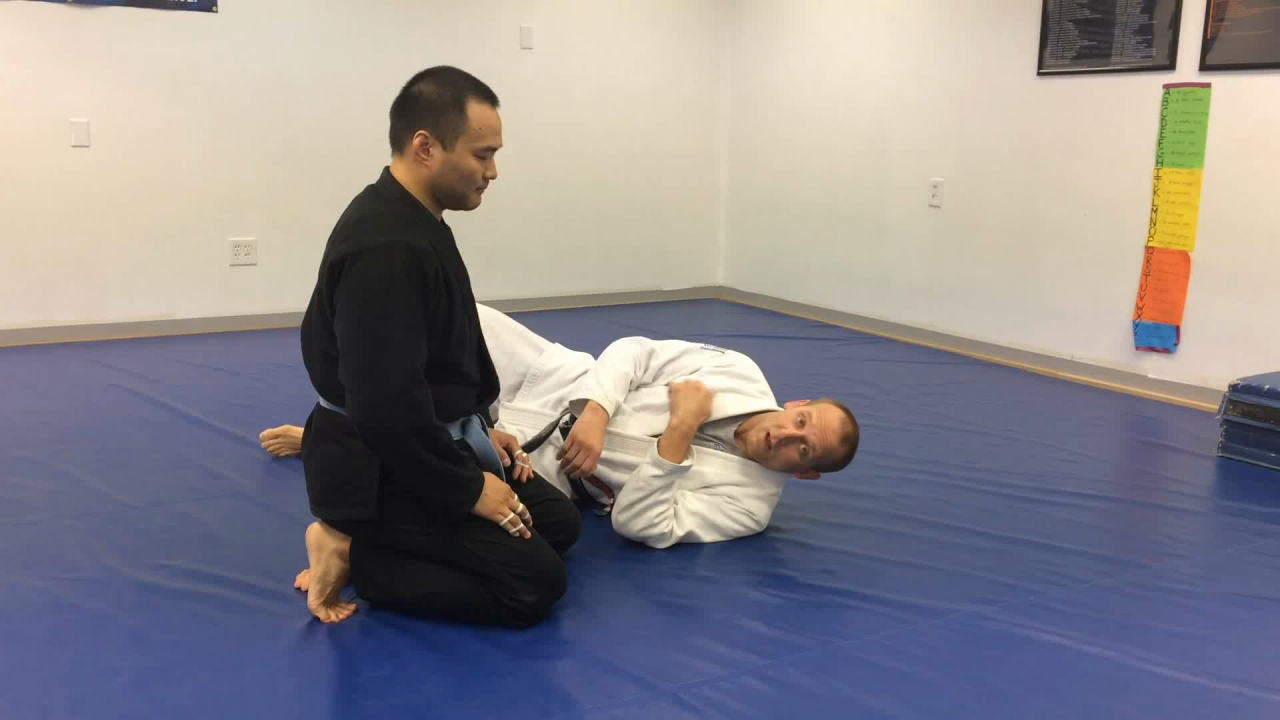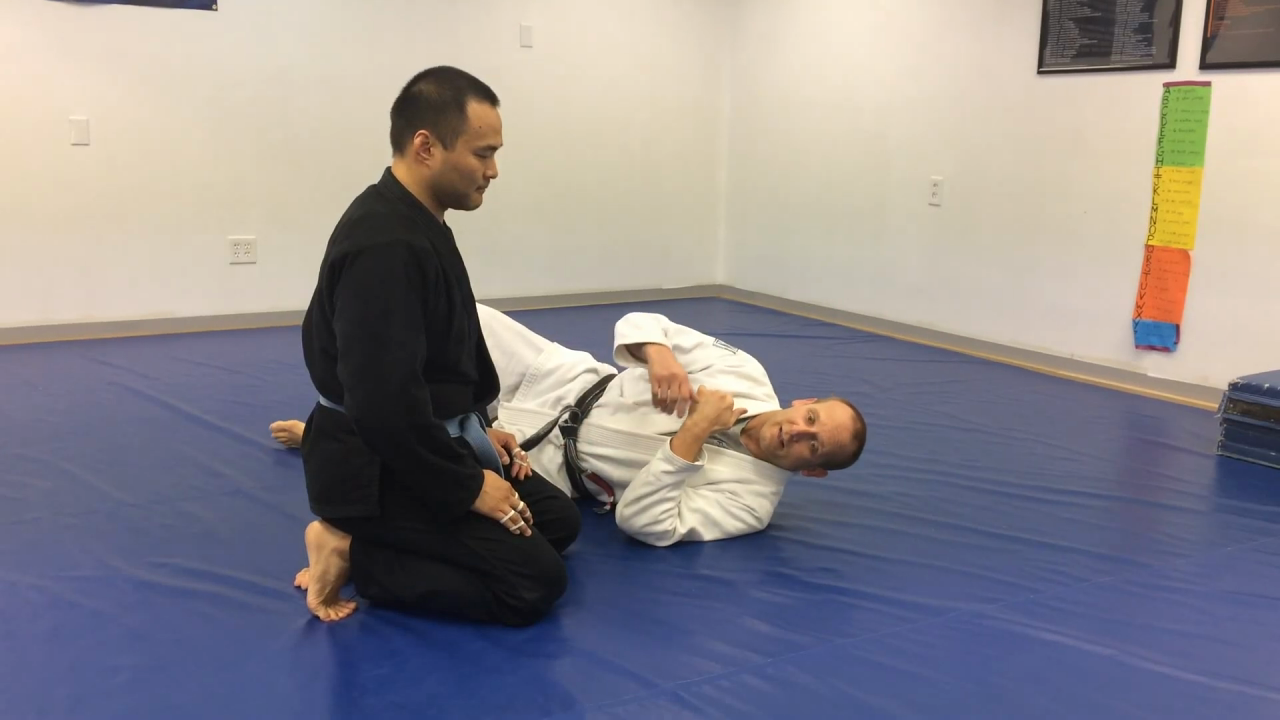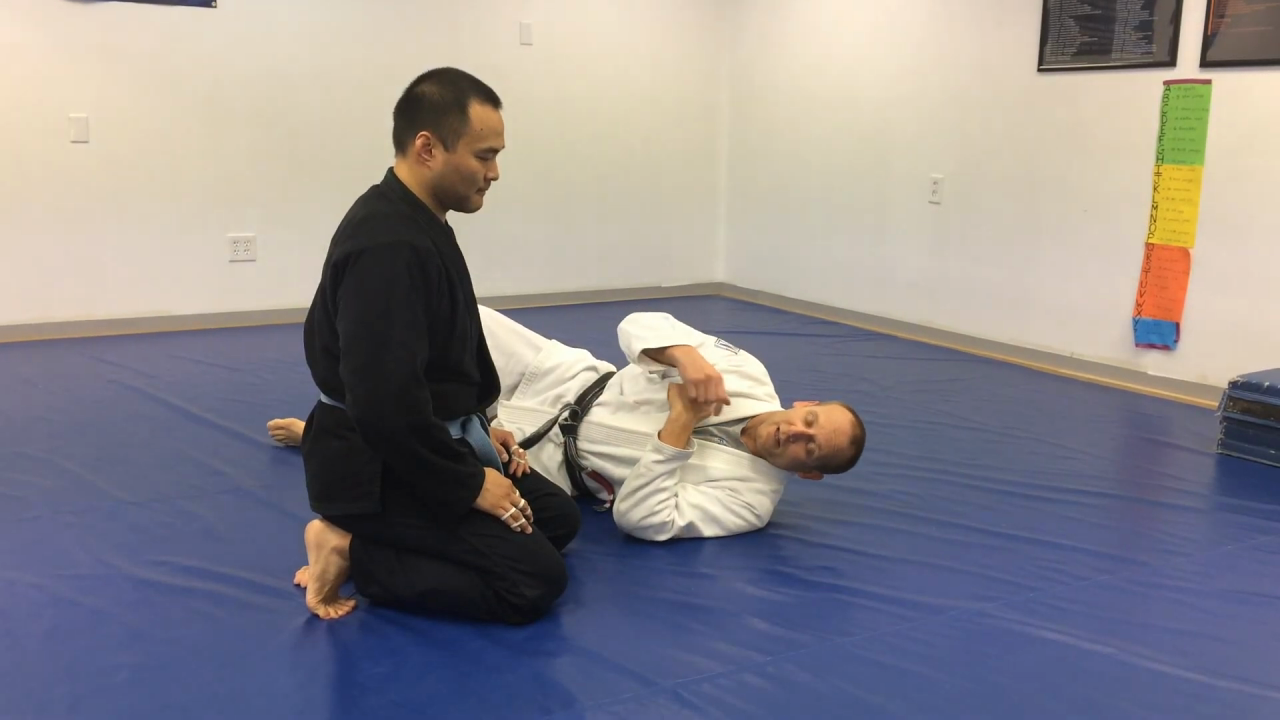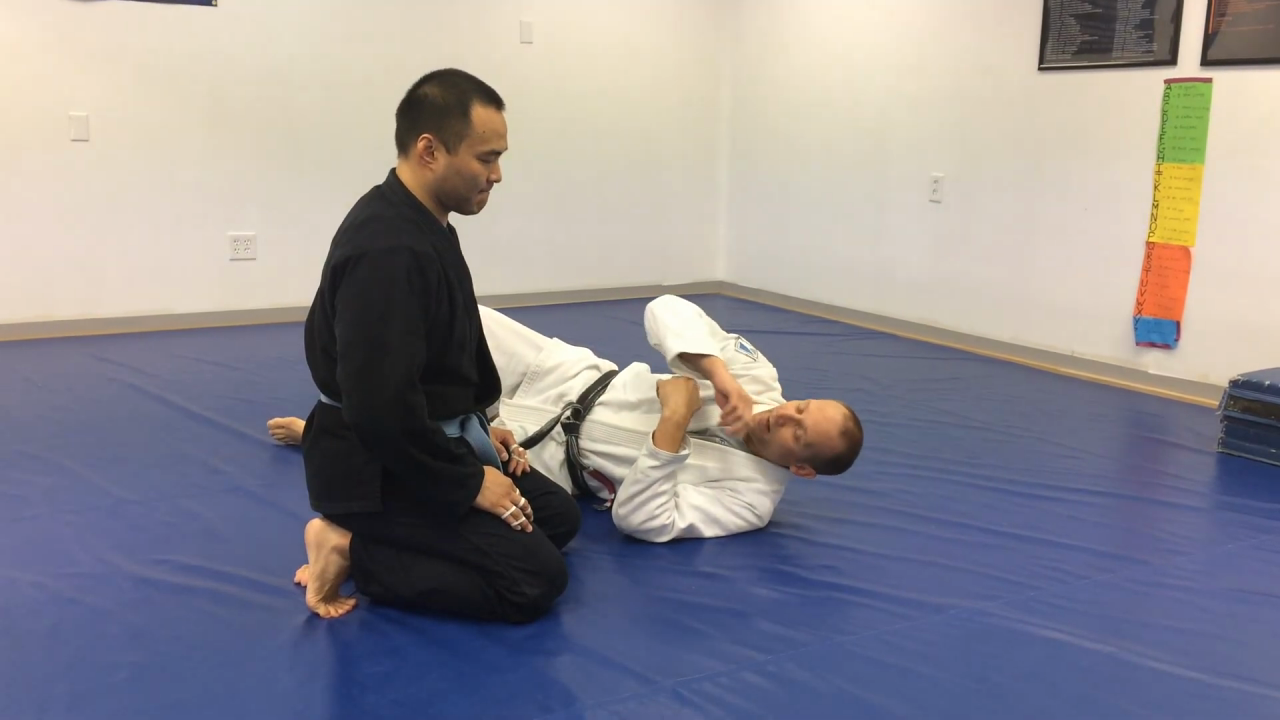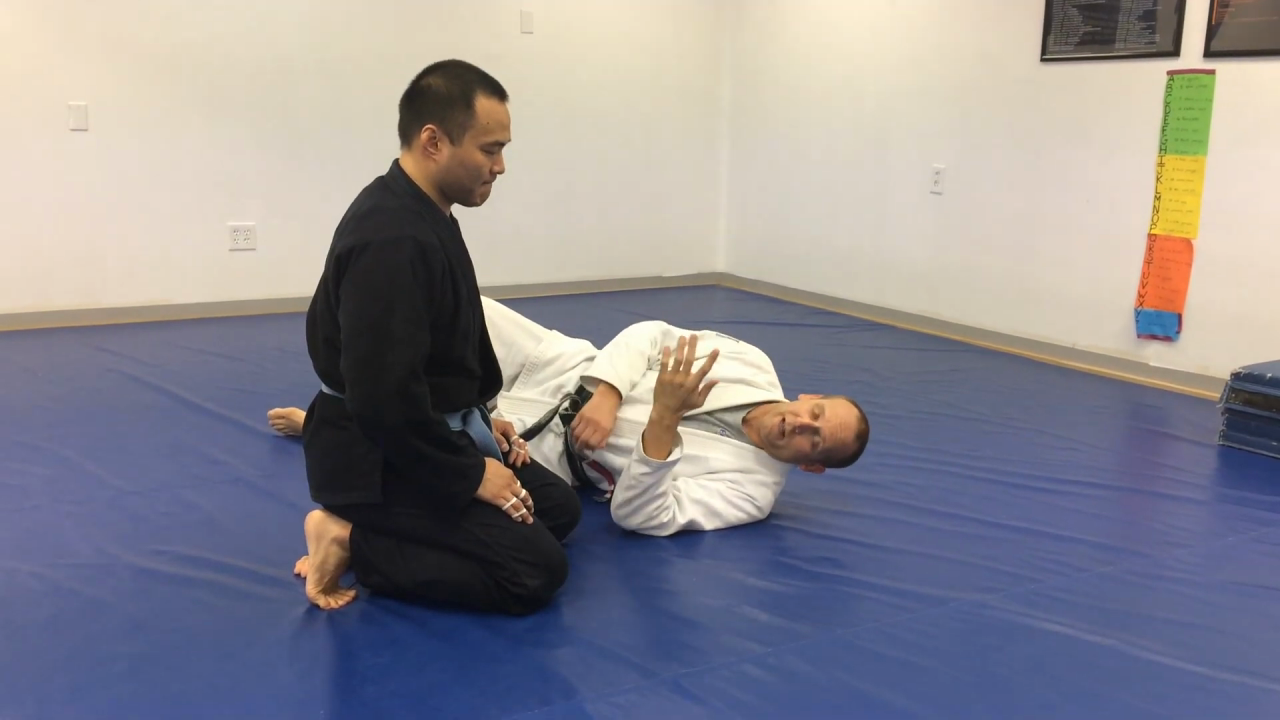
dt=1s
person 1, frame 1
left shoulder: (748, 503)
right shoulder: (742, 373)
left elbow: (638, 523)
right elbow: (632, 353)
left wrist: (680, 433)
right wrist: (595, 413)
left hip: (550, 461)
right hip: (570, 385)
person 1, frame 2
left shoulder: (752, 499)
right shoulder: (745, 374)
left elbow: (643, 521)
right elbow: (635, 324)
left wrist: (694, 435)
right wrist: (659, 355)
left hip: (552, 461)
right hip: (575, 383)
person 1, frame 3
left shoulder: (751, 498)
right shoulder: (748, 377)
left elbow: (640, 517)
right elbow: (636, 327)
left wrist: (681, 425)
right wrist: (688, 358)
left hip: (554, 457)
right hip: (578, 380)
person 1, frame 4
left shoulder: (752, 500)
right shoulder: (758, 377)
left elbow: (639, 519)
right elbow: (665, 311)
left wrist: (674, 421)
right wrist: (717, 372)
left hip: (555, 456)
right hip: (578, 378)
person 1, frame 5
left shoulder: (751, 488)
right shoulder: (750, 364)
left elbow: (639, 514)
right elbow: (649, 337)
left wrist: (665, 416)
right wrist: (608, 395)
left hip: (551, 445)
right hip: (571, 369)
person 2, frame 1
left shoulder: (414, 223)
right shoulder: (385, 247)
right elbow: (386, 405)
left wrist: (479, 433)
right wrist: (467, 489)
left hip: (426, 443)
right hip: (379, 467)
left knee: (557, 524)
right knee: (533, 584)
left ankle: (367, 541)
right ankle: (352, 554)
person 2, frame 2
left shoulder: (415, 223)
right shoulder: (384, 246)
right elbow: (384, 404)
left wrist: (476, 430)
right wrist: (467, 486)
left hip: (424, 442)
right hip: (377, 464)
left knee: (556, 521)
right knee: (533, 582)
left ankle: (369, 540)
right ankle: (351, 553)
person 2, frame 3
left shoulder: (417, 223)
right shoulder: (387, 246)
right elbow: (385, 404)
left wrist: (475, 431)
right wrist: (468, 484)
left hip: (425, 442)
right hip: (377, 464)
left knee: (557, 519)
right knee: (534, 581)
left ankle: (369, 539)
right ankle: (352, 552)
person 2, frame 4
left shoulder: (422, 223)
right shoulder: (386, 250)
right elbow: (380, 407)
left wrist: (475, 429)
right wrist: (467, 482)
left hip: (429, 440)
right hip: (378, 463)
left knee: (557, 517)
right knee: (534, 579)
left ankle: (380, 538)
right ankle: (353, 551)
person 2, frame 5
left shoulder: (424, 214)
right shoulder: (391, 240)
right elbow: (385, 398)
left wrist: (477, 423)
right wrist: (469, 473)
left hip: (429, 432)
right hip: (378, 455)
left knee: (557, 508)
right knee: (534, 571)
left ankle: (380, 530)
right ankle: (352, 543)
